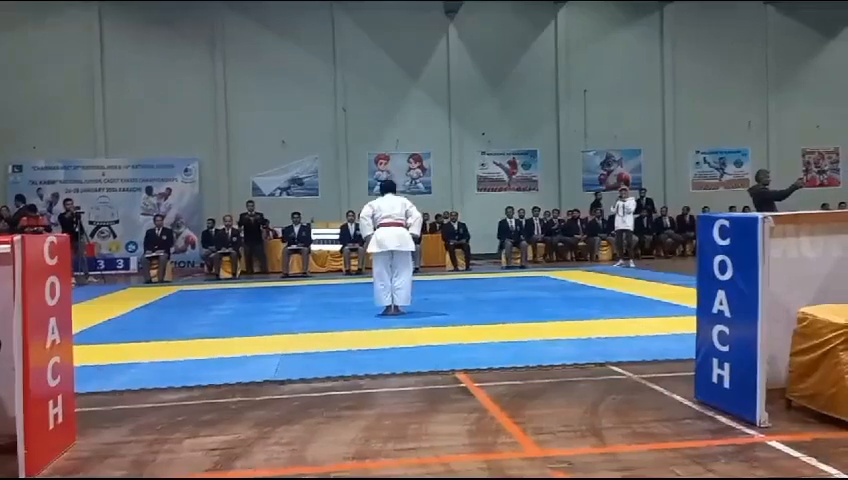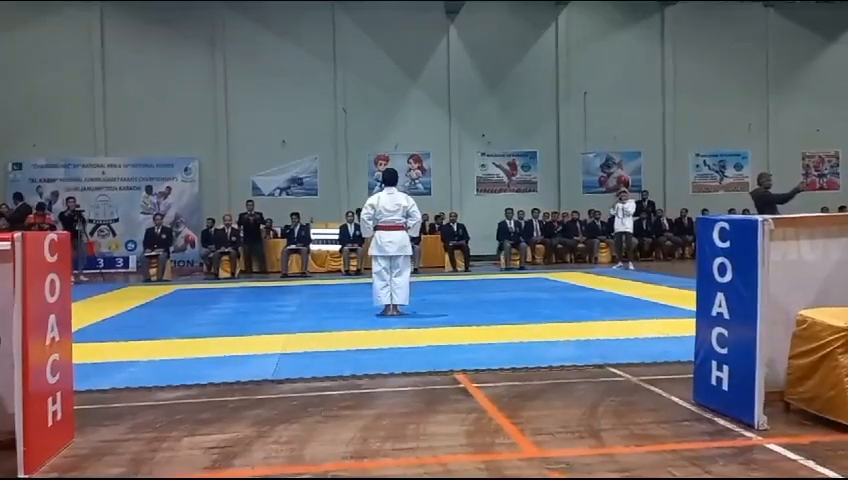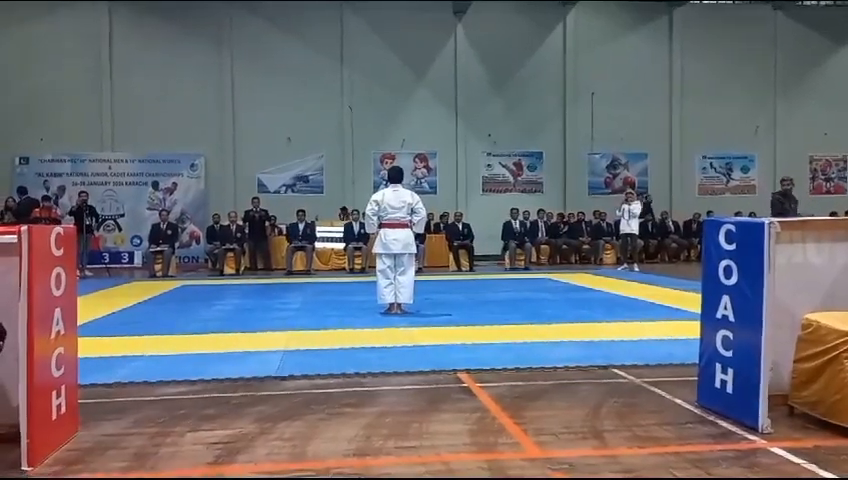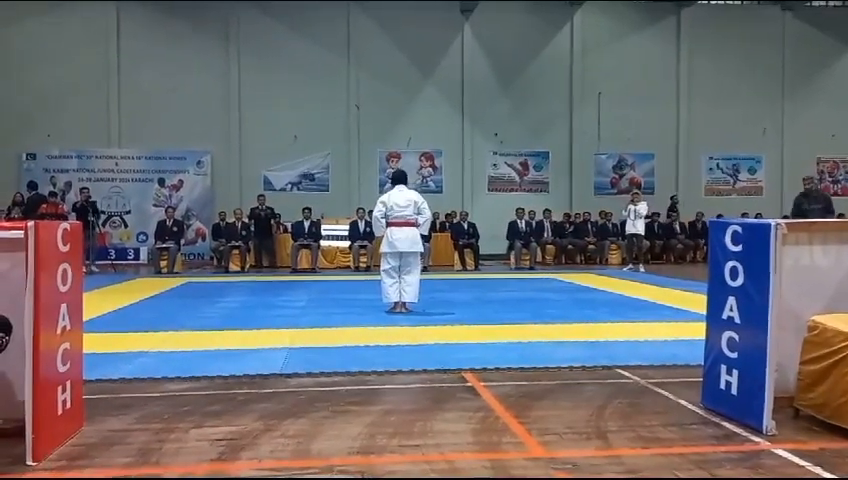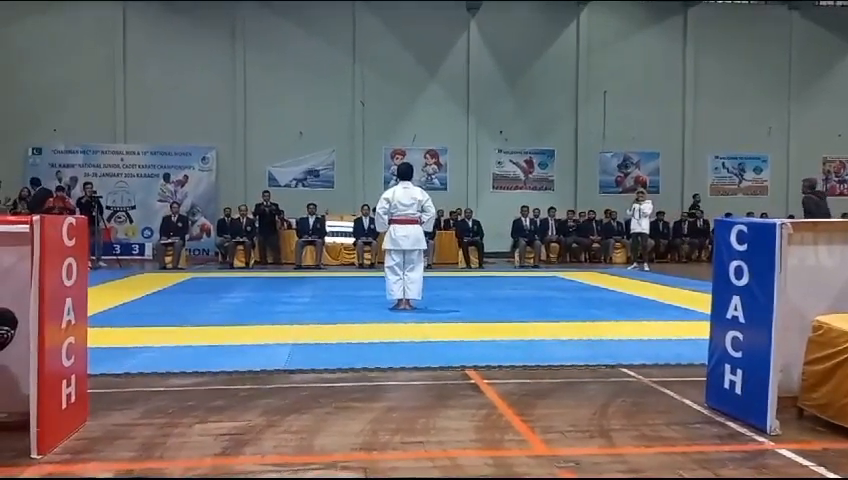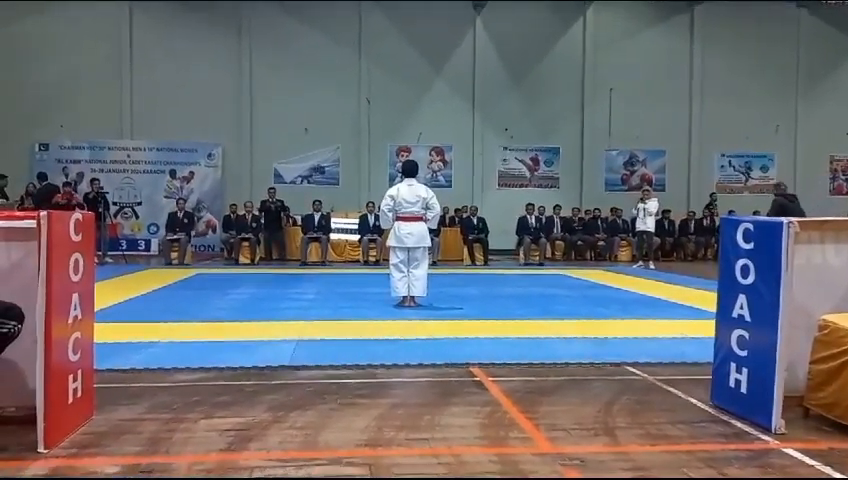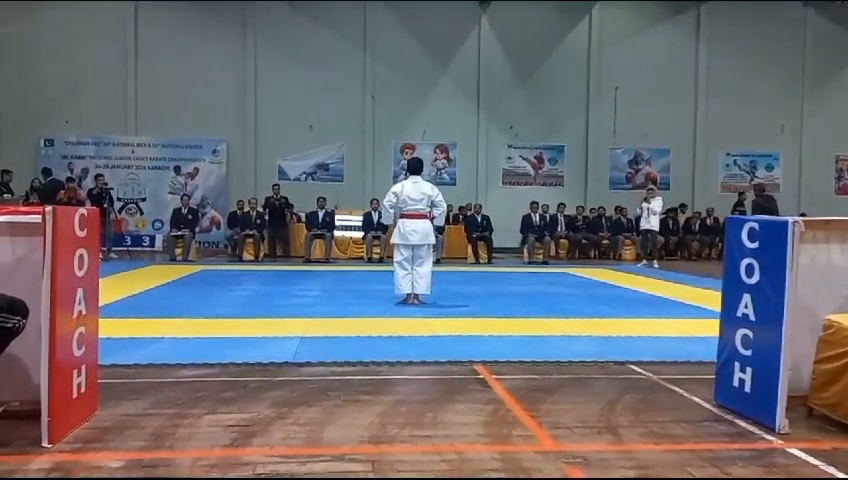
dt=0.7s
person 1, frame 1
left shoulder: (374, 203)
right shoulder: (403, 201)
left elbow: (364, 217)
right elbow: (416, 216)
left wrist: (369, 236)
right wrist: (410, 234)
left hip: (381, 237)
right hip: (401, 236)
left knee: (382, 274)
right knee: (401, 273)
left ankle: (388, 307)
right ankle: (397, 307)
person 1, frame 2
left shoulder: (375, 198)
right shoulder: (405, 198)
left elbow: (365, 217)
right elbow: (416, 217)
left wrist: (371, 234)
right wrist: (408, 233)
left hip: (381, 238)
right hip: (400, 238)
left knee: (381, 274)
right knee: (400, 274)
left ankle: (387, 307)
right ankle: (396, 307)
person 1, frame 3
left shoulder: (379, 195)
right shoulder: (411, 195)
left elbow: (369, 213)
right elbow: (421, 214)
left wrist: (375, 230)
right wrist: (413, 229)
left hip: (386, 236)
right hip: (405, 236)
left knee: (385, 272)
right knee: (405, 272)
left ankle: (391, 305)
right ankle: (400, 305)
person 1, frame 4
left shoulder: (386, 197)
right shoulder: (415, 195)
left elbow: (377, 216)
right elbow: (426, 215)
left wrist: (382, 233)
right wrist: (419, 231)
left hip: (392, 236)
right hip: (411, 236)
left knee: (390, 271)
right knee: (410, 272)
left ankle: (395, 304)
right ankle: (405, 304)
person 1, frame 5
left shoulder: (390, 193)
right shoulder: (420, 192)
left elbow: (380, 212)
right elbow: (430, 212)
left wrist: (385, 229)
right wrist: (422, 226)
left hip: (395, 233)
right hip: (414, 233)
left knee: (394, 269)
right knee: (413, 269)
left ankle: (399, 301)
right ankle: (408, 301)
person 1, frame 6
left shoulder: (394, 190)
right shoulder: (425, 190)
left elbow: (385, 209)
right elbow: (435, 209)
left wrist: (389, 226)
right wrist: (427, 224)
left hip: (400, 230)
right hip: (419, 230)
left knee: (399, 266)
right knee: (418, 266)
left ankle: (404, 298)
right ankle: (413, 298)
person 1, frame 7
left shoulder: (399, 187)
right shoulder: (430, 187)
left elbow: (387, 204)
right elbow: (441, 206)
left wrist: (390, 221)
right wrist: (436, 223)
left hip: (405, 227)
right hip: (424, 227)
left knee: (403, 263)
right knee: (422, 263)
left ankle: (408, 296)
right ankle: (417, 296)
